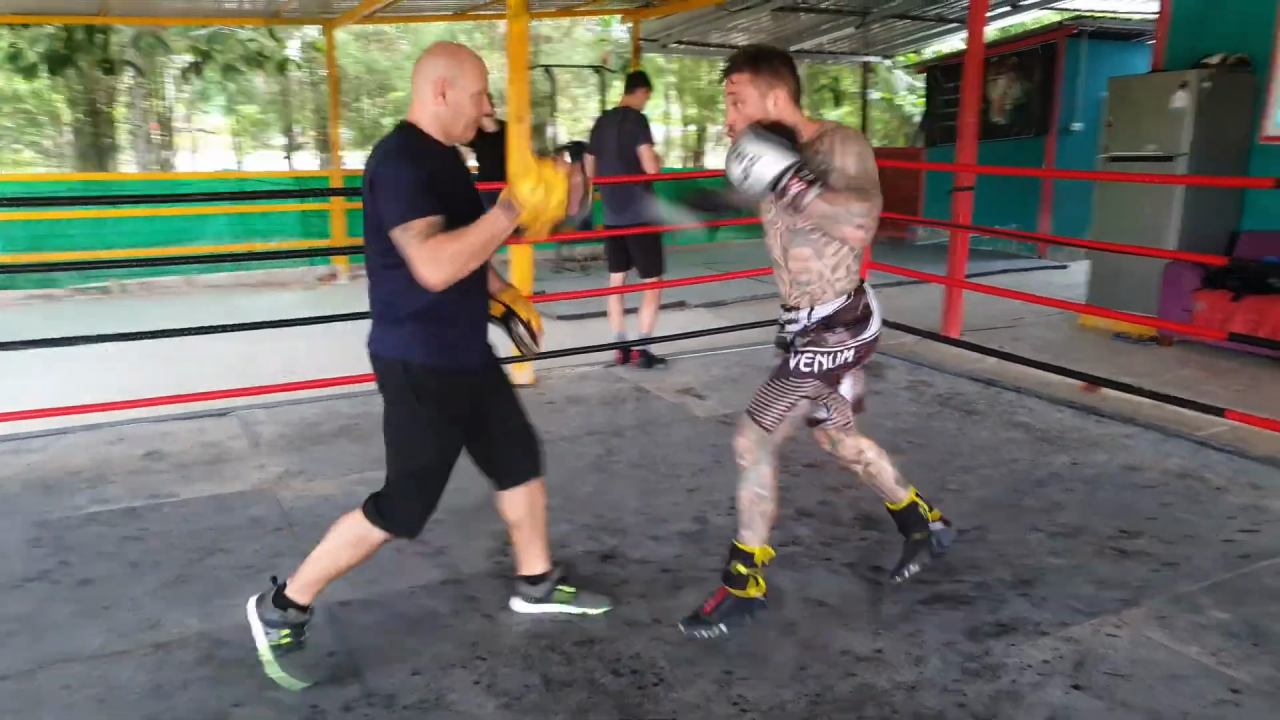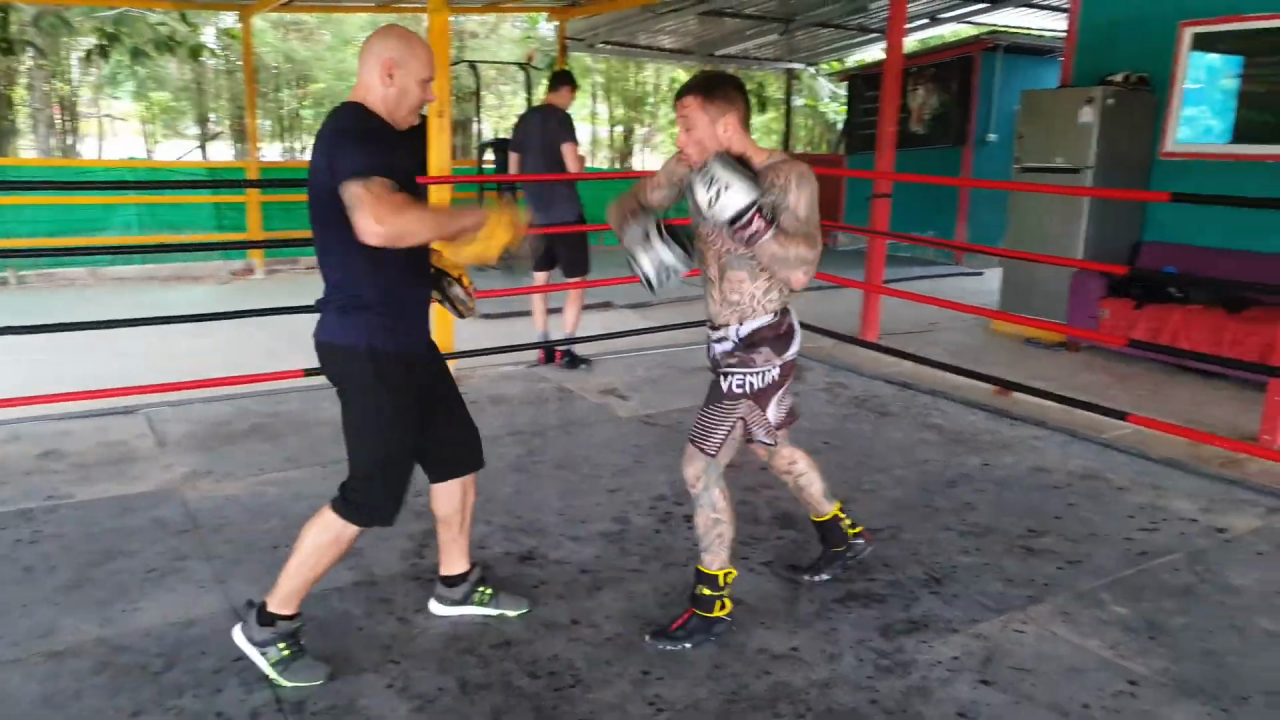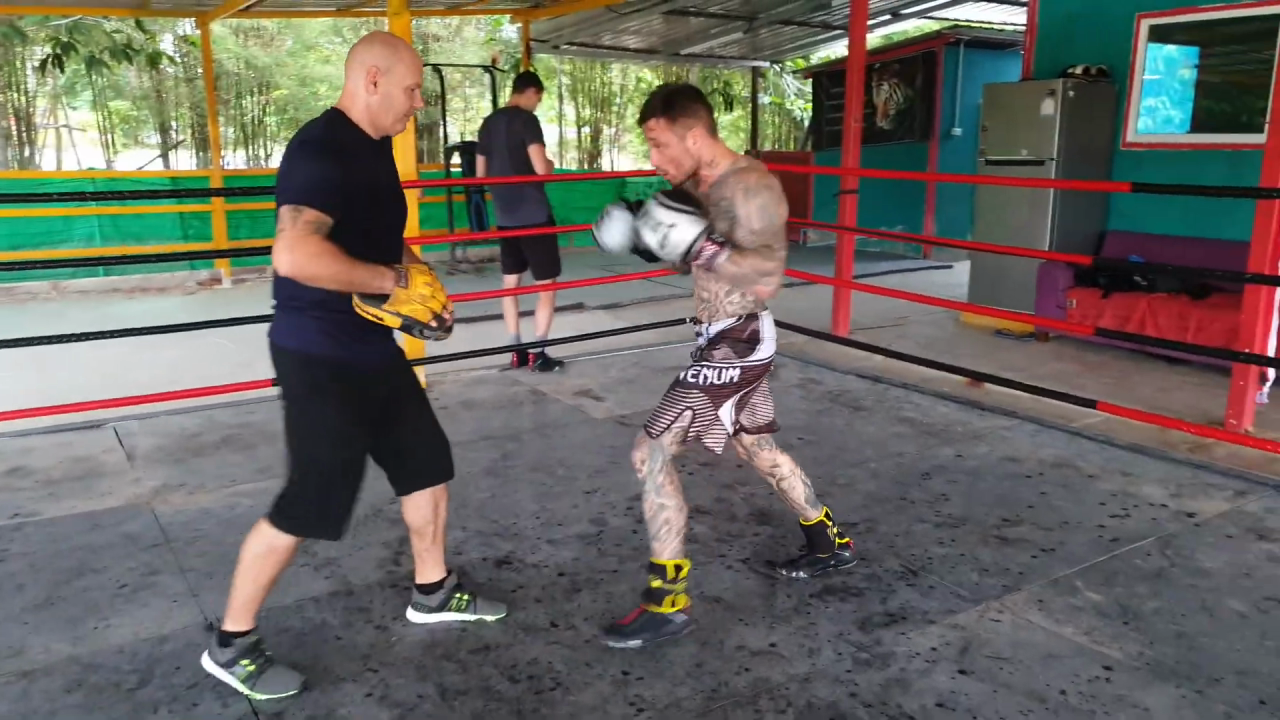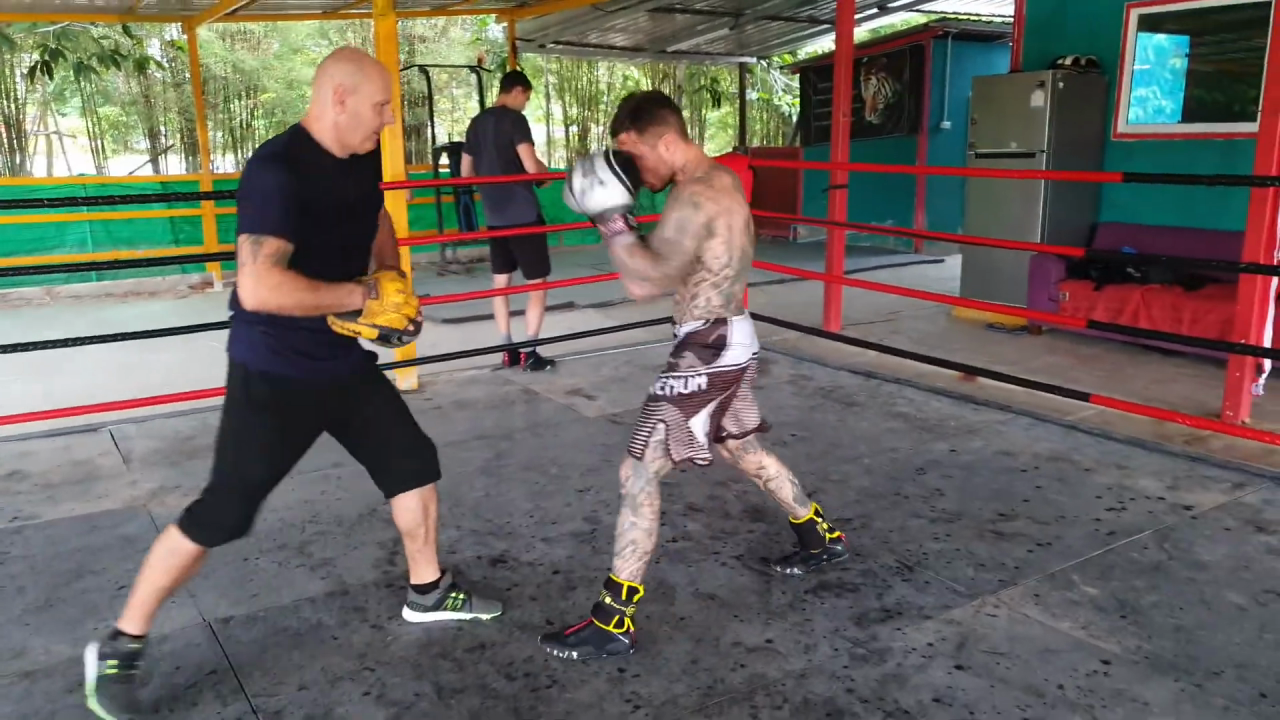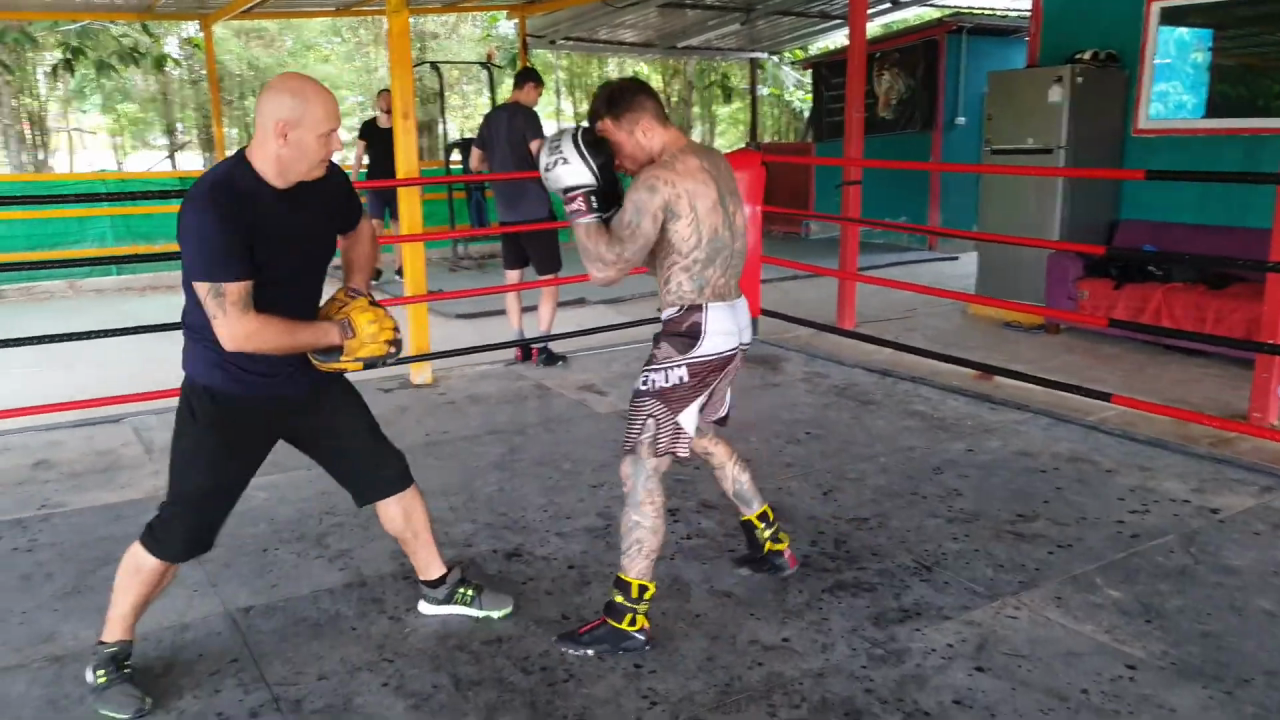
dt=0.2s
person 1, frame 1
left shoulder: (445, 155)
right shoulder: (403, 163)
right elbow: (437, 268)
left wrist: (499, 291)
right wrist: (515, 209)
left hip: (464, 350)
right hip: (418, 360)
left knee: (521, 460)
right knee: (402, 508)
left ankle: (537, 582)
right ankle: (285, 606)
person 1, frame 2
left shoulder: (367, 135)
right shoulder: (357, 136)
right elbow: (377, 225)
left wrist: (430, 263)
right wrist: (479, 223)
left hip: (395, 337)
right hip: (369, 345)
left knee: (457, 452)
right knee: (371, 494)
left ankle: (455, 583)
right ankle: (270, 621)
person 1, frame 3
left shoulder: (374, 146)
right shoulder: (323, 147)
right elbow: (295, 255)
left wrist: (415, 274)
right wrist: (394, 284)
left hip: (369, 348)
right hip: (319, 355)
left knee: (427, 462)
right knee: (312, 504)
left ankle: (432, 591)
right ankle: (232, 642)
person 1, frame 4
left shoulder: (360, 162)
right shoulder: (280, 168)
left elbow: (377, 230)
right elbow: (259, 287)
left wrist: (389, 278)
right wrist: (362, 295)
left hip: (341, 361)
right hip: (273, 373)
left knee: (414, 463)
right knee: (221, 513)
left ankle: (427, 589)
right ankle: (119, 647)
person 1, frame 5
left shoulder: (326, 181)
right shoulder: (214, 204)
left elbow: (358, 231)
right elbow: (234, 333)
left wrist: (355, 296)
right wrist: (340, 330)
left hip: (307, 375)
right hip: (226, 390)
left knee: (388, 473)
right knee: (179, 529)
left ankle: (439, 584)
right ankle: (110, 653)
person 2, frame 1
left shoulder: (842, 145)
right shoulder: (762, 146)
left elbow: (859, 225)
left wrist: (788, 179)
left hip: (838, 321)
right hip: (806, 321)
left knee: (753, 439)
right knee: (838, 436)
left ankle: (744, 587)
right ankle: (922, 521)
person 2, frame 2
left shoulder: (793, 177)
right shoulder: (697, 168)
left elbow: (800, 271)
right elbow: (633, 202)
left wrist: (744, 216)
right wrist: (640, 231)
left hip: (761, 342)
right hip: (727, 339)
left knee: (699, 467)
right knee: (771, 448)
left ankle: (712, 604)
right ankle: (843, 536)
person 2, frame 3
left shoulder: (754, 184)
right shoulder: (693, 182)
left elbow: (766, 277)
right elbow: (675, 249)
left wrist: (696, 244)
right wrist: (640, 235)
left hip: (737, 343)
right hip: (719, 338)
left knee: (650, 453)
right knee: (758, 449)
left ankle: (666, 599)
right ankle: (829, 541)
person 2, frame 4
left shoulder: (697, 196)
right shoulder: (712, 180)
left elbow: (646, 283)
right elbow: (670, 260)
left wrist: (611, 214)
right wrist: (624, 217)
left hip: (708, 348)
right hip: (725, 342)
left knee: (638, 473)
right knee: (743, 449)
left ankle: (613, 620)
right ankle: (821, 536)
person 2, frame 5
left shoulder: (658, 181)
right shoulder: (713, 161)
left elbow: (605, 267)
left wrist: (578, 195)
right wrist: (607, 204)
left hip: (692, 334)
right hip: (729, 321)
left knee: (639, 470)
right knee: (702, 437)
left ankle: (627, 619)
right ankle: (771, 545)
person 3, frame 1
left shoulder: (601, 122)
right shoulder: (636, 119)
left elbow: (590, 172)
right elbow: (651, 168)
right wrist: (658, 161)
left hip: (612, 214)
right hip: (640, 213)
left knee: (616, 280)
right knee: (652, 281)
left ankle: (620, 348)
right ankle: (641, 349)
person 3, frame 2
left shoulder: (524, 120)
right shoulder: (560, 118)
left elbow: (514, 170)
right elbow: (574, 168)
right wrist: (580, 161)
left hip: (537, 212)
right hip: (565, 212)
left knee: (540, 279)
right knee: (575, 280)
left ankle: (544, 347)
right ankle: (565, 350)
person 3, frame 3
left shoulder: (489, 123)
right shoulder: (526, 120)
left elbow: (481, 174)
right elbow: (540, 168)
right wrist: (550, 165)
left hip: (505, 216)
right hip: (534, 214)
left knee: (510, 282)
right knee: (546, 283)
left ankle: (517, 351)
right ankle: (537, 354)
person 3, frame 4
left shoulder: (477, 123)
right shoulder: (514, 119)
left elbow: (466, 172)
right elbow: (531, 166)
right wrist: (544, 171)
left hip: (494, 215)
right hip: (523, 213)
left knee: (501, 282)
right knee: (538, 282)
left ankle: (508, 351)
right ankle: (529, 353)
person 3, frame 5
left shoulder: (490, 118)
right shoulder: (526, 116)
left elbow: (475, 163)
left hip: (506, 211)
right hip: (535, 209)
left knee: (513, 277)
right knee: (549, 278)
left ankle: (520, 346)
right ankle: (541, 348)
